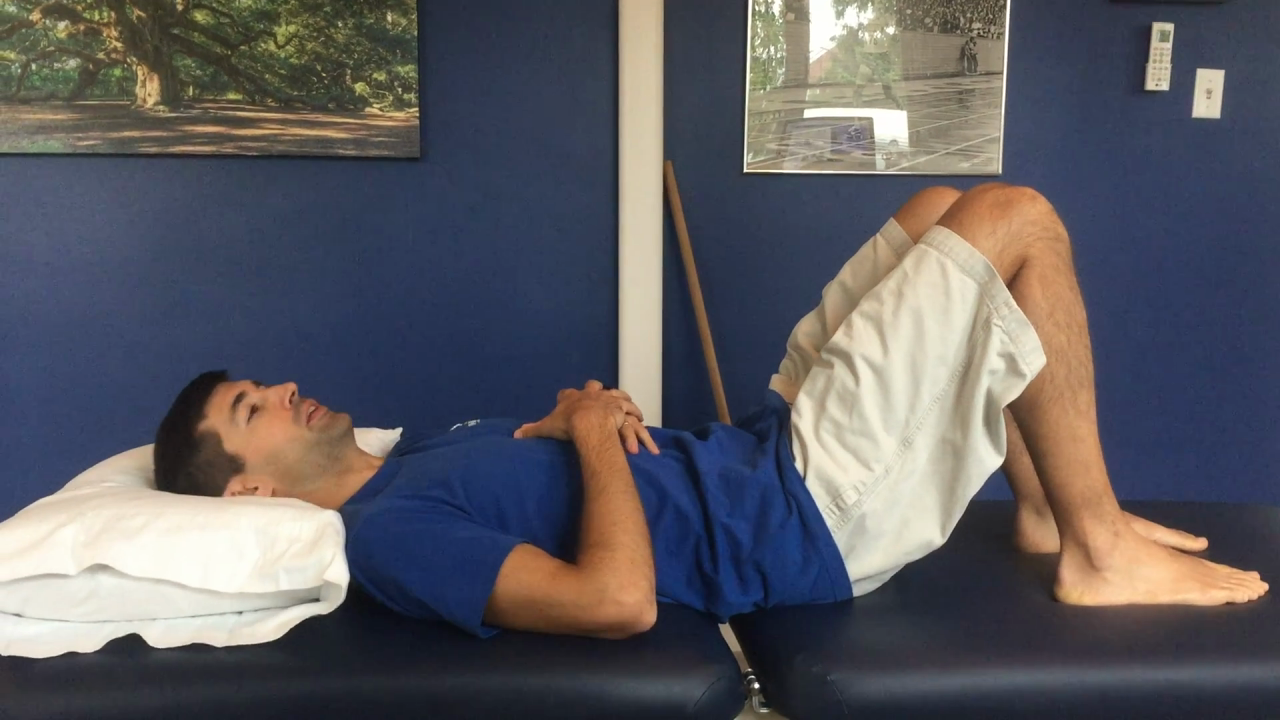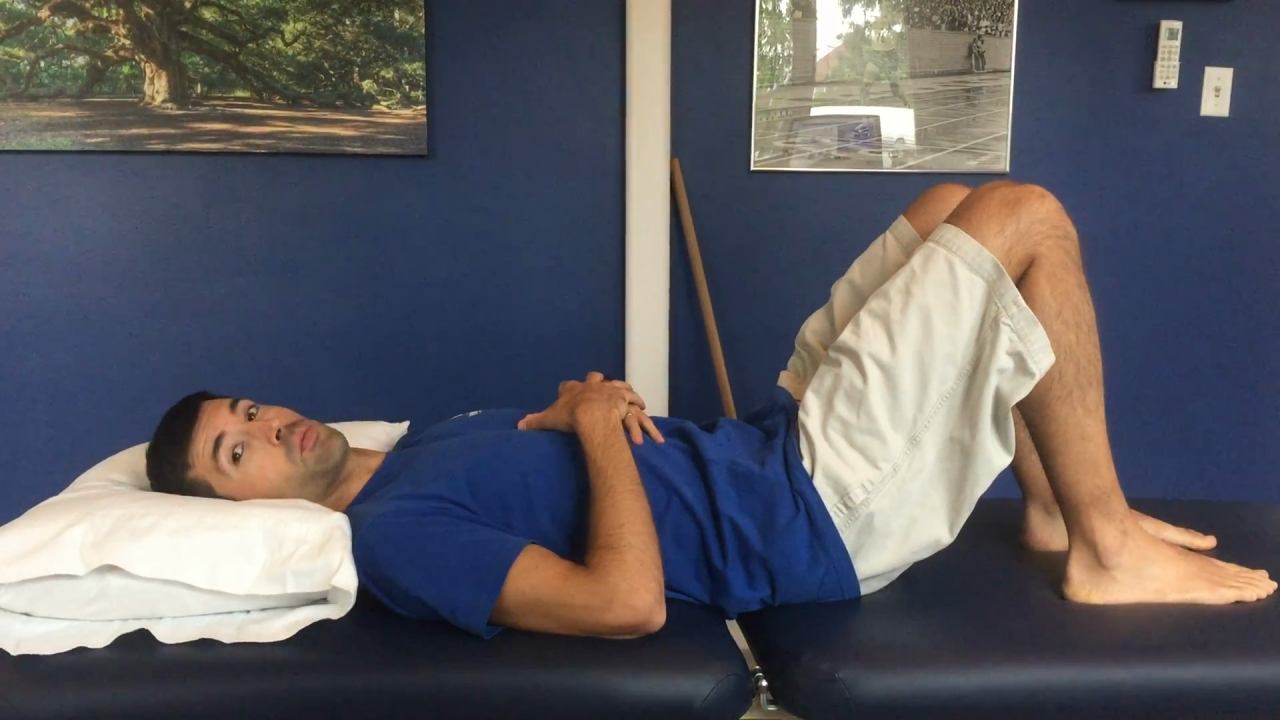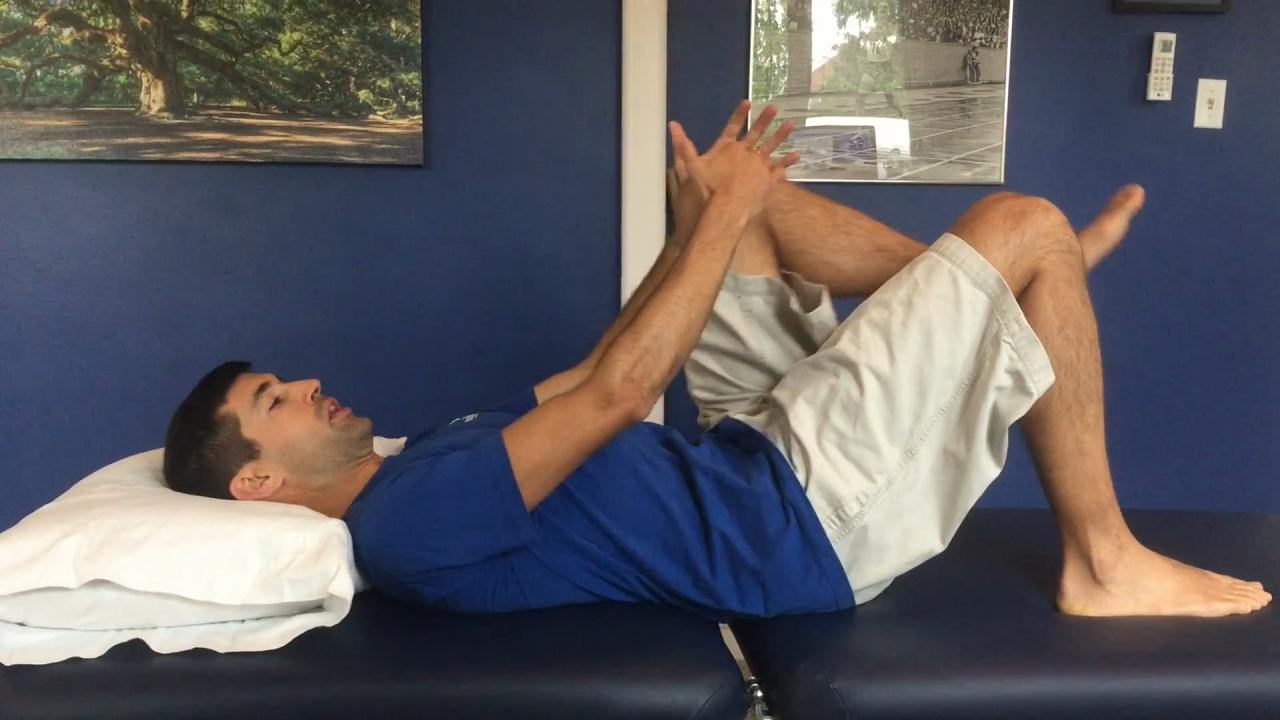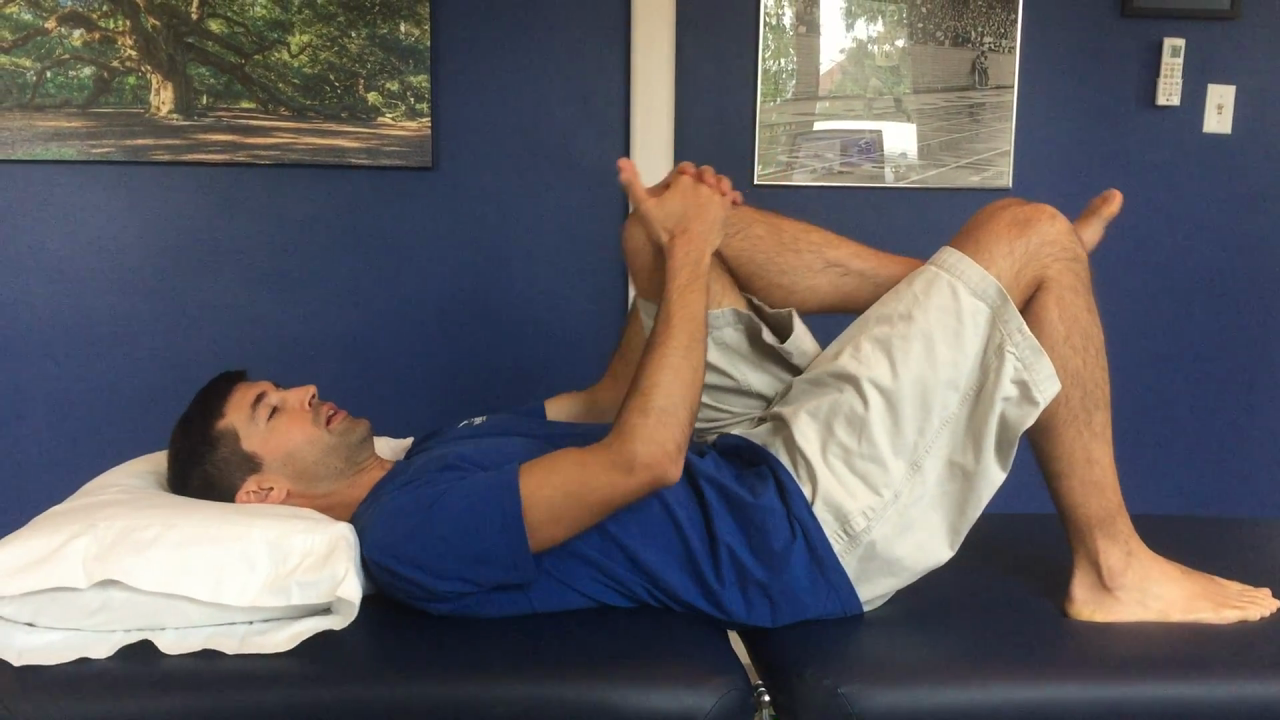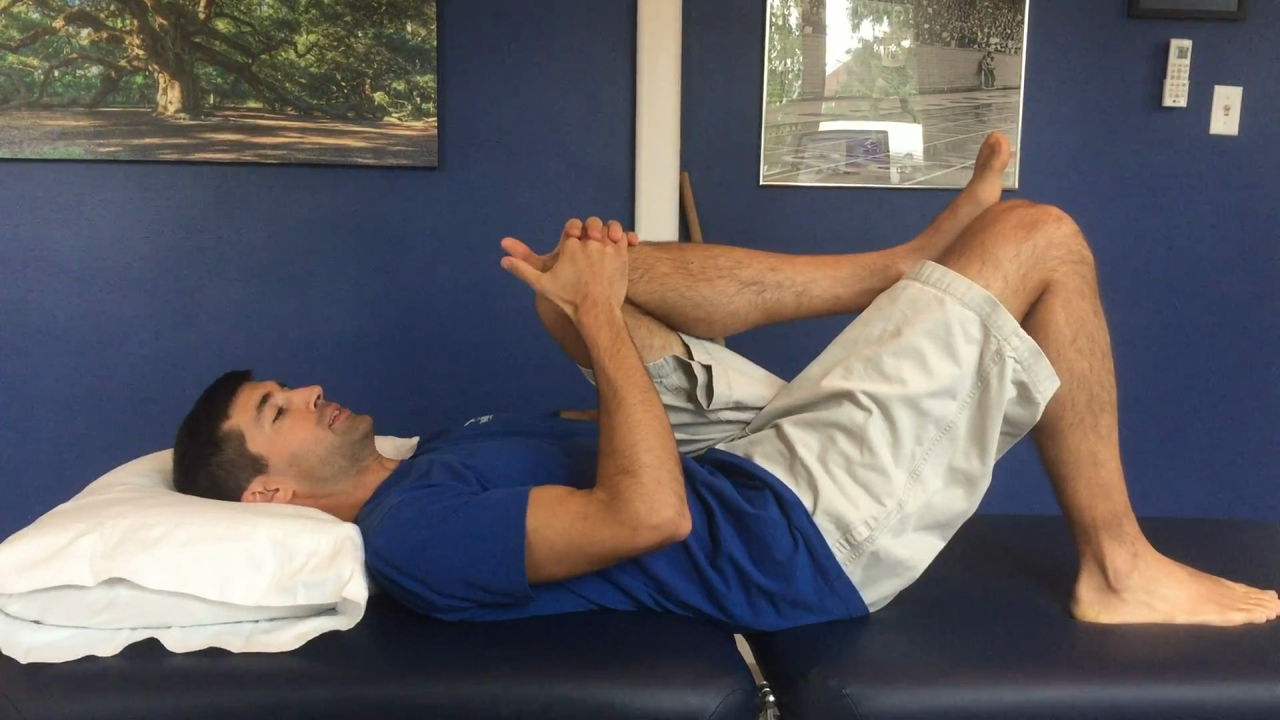
dt=1s
person 1, frame 1
left shoulder: (410, 456)
right shoulder: (389, 533)
right elbow: (619, 602)
left wrist: (579, 414)
right wrist: (594, 430)
left hip: (763, 442)
right hip: (808, 519)
left knee: (942, 207)
right knee: (1015, 219)
left ankle: (1045, 507)
right ankle: (1099, 550)
person 1, frame 2
left shoulder: (413, 454)
right shoulder: (396, 534)
right elbow: (628, 604)
left wrist: (591, 404)
right wrist: (600, 427)
left hip: (772, 438)
right hip: (816, 516)
left knee: (954, 206)
right knee: (1023, 217)
left ankle: (1057, 504)
right ankle: (1108, 551)
person 1, frame 3
left shoulder: (420, 466)
right shoulder: (412, 521)
left elbow: (595, 373)
right elbow: (621, 388)
left wrist: (701, 221)
right wrist: (724, 216)
left hip: (751, 457)
right hip: (807, 522)
left knee: (744, 193)
right knee: (1021, 226)
left ankle: (1029, 335)
right ankle: (1104, 561)
person 1, frame 4
left shoulder: (427, 462)
right shoulder: (415, 533)
left elbow: (603, 409)
right elbow: (646, 454)
left wrist: (673, 252)
right wrist: (692, 253)
left hip: (753, 463)
right hip: (808, 528)
left knee: (661, 227)
right knee: (1025, 231)
left ankle: (974, 304)
right ankle: (1113, 567)
person 1, frame 5
left shoulder: (430, 466)
right shoulder: (416, 536)
left elbow: (616, 433)
right elbow: (651, 513)
left wrist: (592, 297)
right wrist: (599, 317)
left hip: (741, 459)
right hip: (806, 527)
right knee: (1039, 238)
left ankle: (918, 262)
right ankle: (1119, 568)
